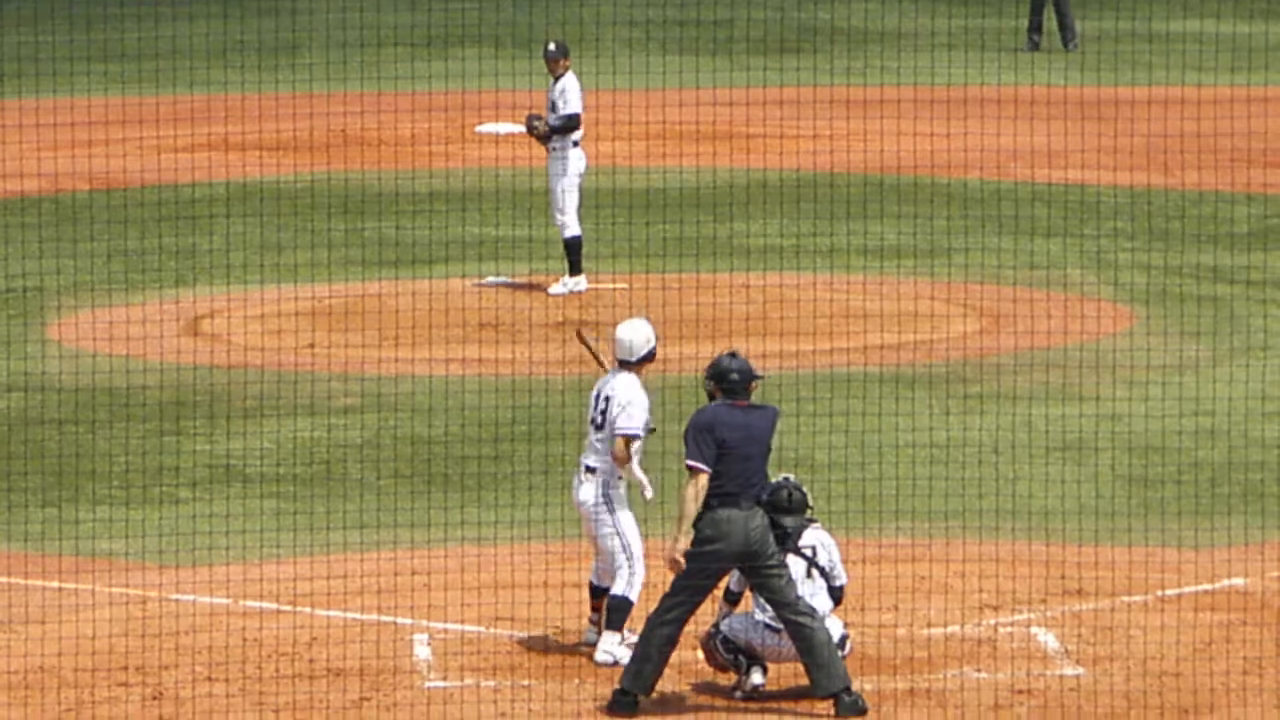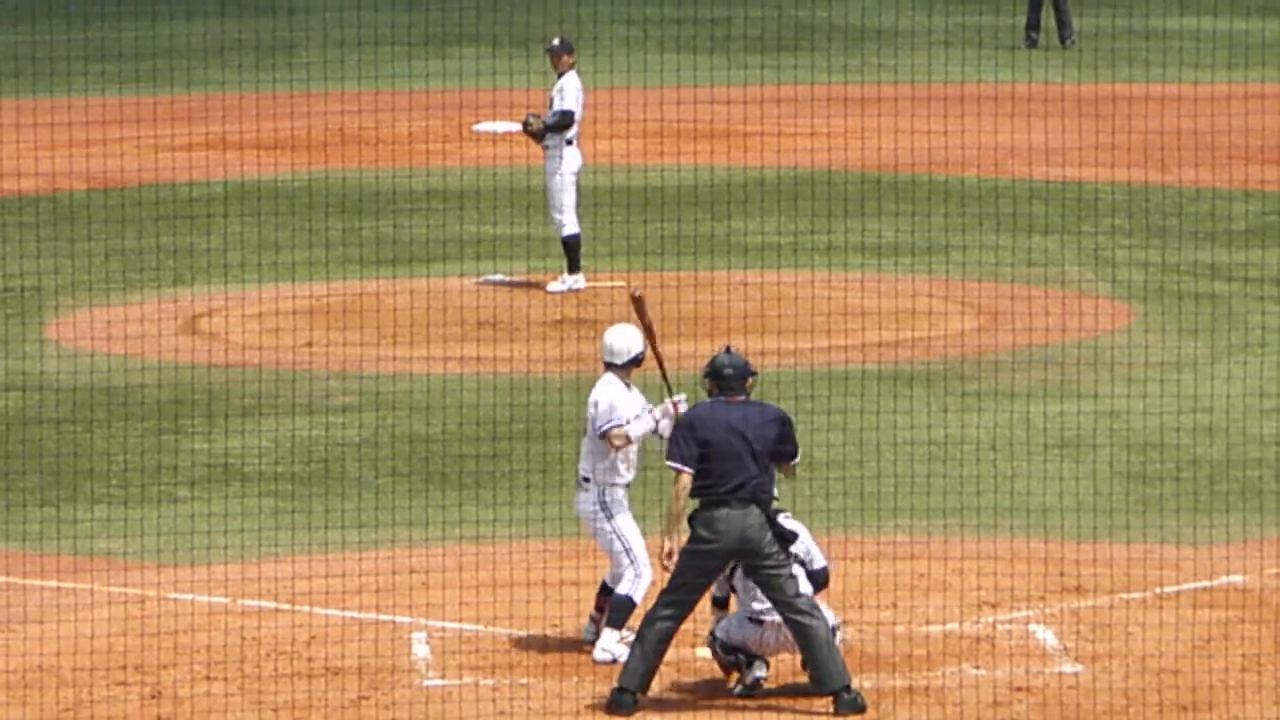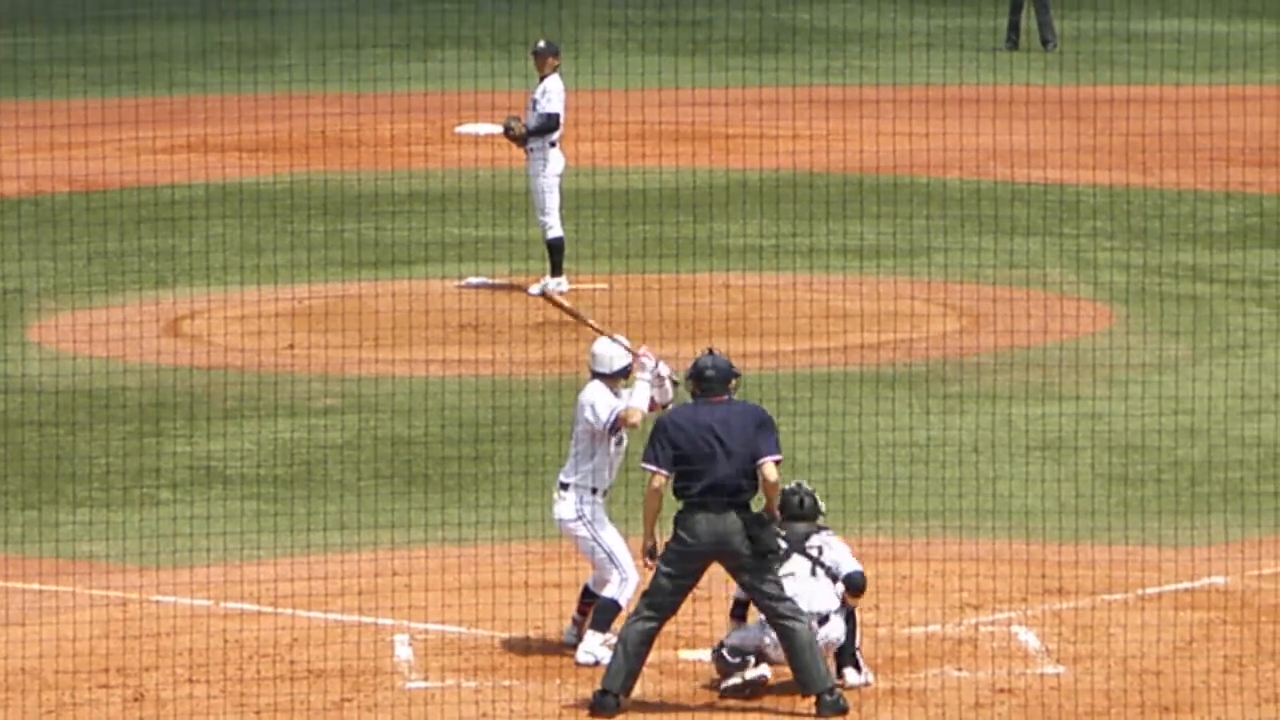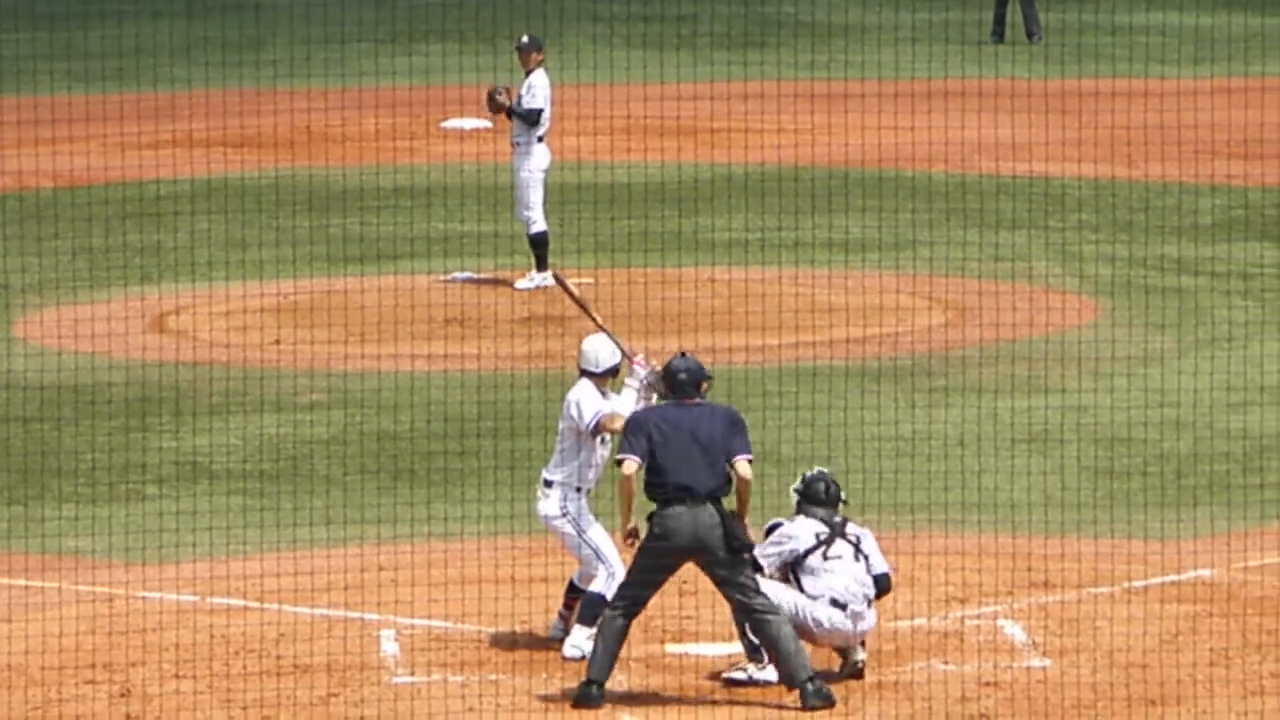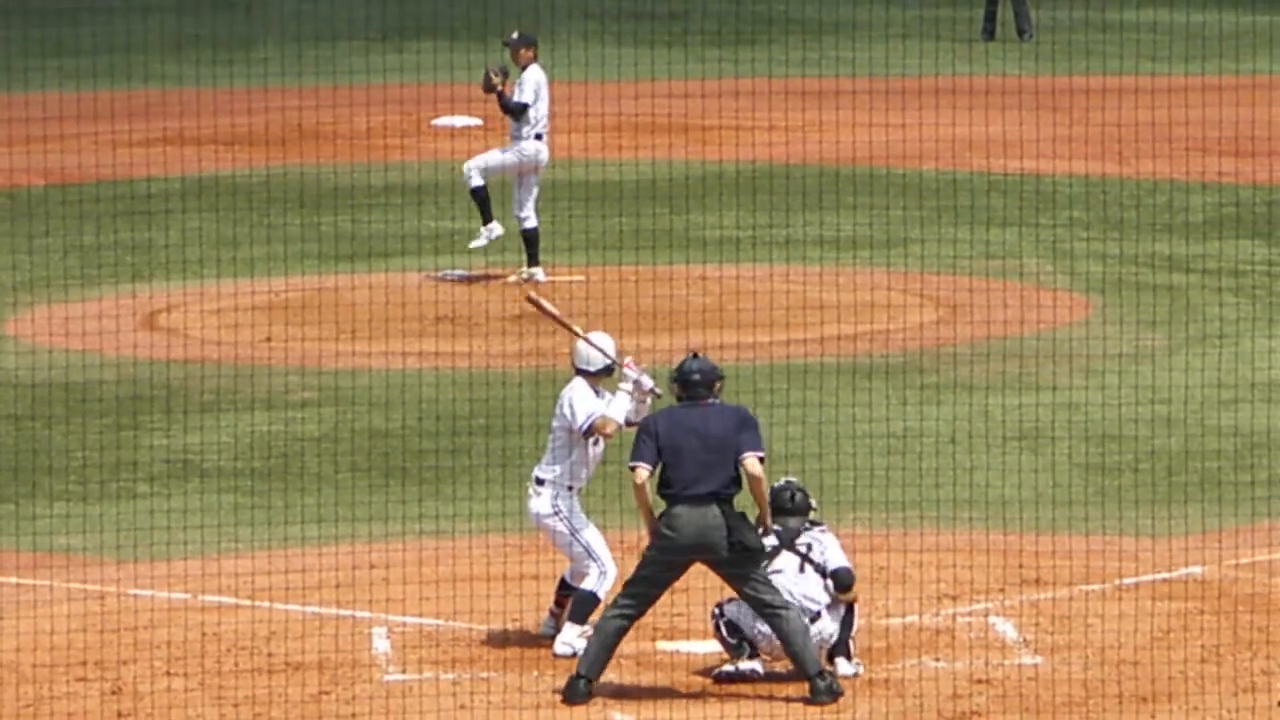
dt=0.7s
person 1, frame 1
left shoulder: (706, 419)
right shoulder: (768, 417)
left elbow: (699, 482)
left wrist: (681, 537)
left hip: (716, 526)
right hip: (757, 526)
left knee: (671, 613)
right knee: (797, 612)
person 1, frame 2
left shoulder: (695, 418)
right shoulder: (775, 418)
left elbow: (683, 483)
right elbow: (790, 470)
left wrist: (669, 538)
left hip: (711, 524)
right hip: (758, 523)
left knee: (666, 611)
right knee: (800, 610)
person 1, frame 3
left shoulder: (672, 421)
right shoulder: (756, 416)
left elbow: (656, 484)
right elbow: (770, 476)
left wrist: (648, 537)
right wrist: (771, 510)
left hip: (692, 527)
right hip: (740, 525)
left knee: (649, 612)
right knee: (785, 612)
person 1, frame 4
left shoulder: (644, 419)
right shoulder: (727, 417)
left elbow: (628, 471)
right elbow: (745, 475)
left wrist: (627, 520)
right wrist: (741, 514)
left hip: (667, 523)
right hip: (713, 521)
left knee: (622, 606)
right knee: (759, 607)
left ankle: (593, 685)
right ankle: (808, 685)
person 1, frame 5
left shoulder: (656, 422)
right shoulder: (739, 417)
left elbow: (640, 478)
right elbow: (755, 471)
left wrist: (652, 523)
right wrist: (765, 516)
left hip: (675, 524)
right hip: (723, 524)
left knee: (626, 606)
right knee: (773, 604)
left ankle: (582, 680)
right ankle: (819, 681)
person 2, frame 1
left shoulder: (607, 382)
right shoulder: (633, 393)
right elbow: (619, 452)
right wrist: (642, 482)
left hip: (588, 485)
right hip: (607, 489)
left knee: (606, 561)
right knee: (631, 568)
left ankle: (598, 628)
right ankle: (609, 645)
person 2, frame 2
left shoulder: (628, 391)
right shoulder: (608, 392)
left elbow: (658, 426)
right elbow: (618, 440)
left wrist: (672, 412)
right wrist: (657, 416)
left hip: (610, 494)
right hip: (602, 496)
left knee: (624, 565)
right knee: (638, 571)
left ankle: (596, 627)
right ankle: (607, 645)
person 2, frame 3
left shoulder: (614, 394)
right shoulder: (596, 396)
left elbow: (660, 402)
right elbow: (633, 419)
left wrist: (659, 377)
right wrist: (643, 377)
left hip: (585, 501)
right hip: (580, 503)
left knee: (609, 567)
right knee: (624, 575)
left ankle: (578, 630)
right ankle: (590, 647)
person 2, frame 4
left shoulder: (600, 396)
right shoulder: (583, 396)
right elbow: (615, 425)
left wrist: (644, 390)
right wrist: (632, 384)
left hip: (567, 498)
right hip: (563, 500)
left knee: (595, 561)
right knee: (610, 570)
left ankle: (565, 624)
right ankle: (577, 642)
person 2, frame 5
left shoulder: (596, 395)
right shoulder: (577, 394)
left elbow: (634, 419)
right elbow: (607, 428)
left wrist: (641, 393)
right wrist: (625, 387)
left hip: (559, 496)
right hip: (554, 498)
left knee: (586, 559)
right knee: (602, 568)
left ankle: (556, 621)
right ankle: (568, 639)
person 3, frame 1
left shoulder: (568, 85)
right shoulder: (557, 84)
left elbow: (574, 121)
left wrist: (548, 130)
right wrist: (545, 130)
left hip: (567, 157)
right hip: (560, 156)
left knee: (565, 217)
right knee: (568, 217)
left ankle: (574, 277)
right ankle: (576, 275)
person 3, frame 2
left shoulder: (568, 83)
right shoulder: (566, 82)
left elbow: (567, 119)
left wrist: (542, 128)
right wrist: (542, 130)
left hip: (562, 155)
right hip: (561, 153)
left knee: (563, 216)
right knee: (567, 215)
left ankle: (573, 275)
right ankle: (574, 274)
person 3, frame 3
left shoulder: (552, 85)
right shoulder: (544, 85)
left elbow: (552, 122)
left wrist: (526, 133)
right wrist: (524, 133)
left hip: (545, 157)
right hip: (539, 157)
left knee: (549, 218)
right knee: (548, 218)
left ankle: (557, 278)
right ankle: (555, 276)
person 3, frame 4
left shoulder: (537, 80)
right shoulder: (530, 80)
left elbow: (534, 118)
left wrist: (508, 108)
right wrist: (507, 108)
left hip: (531, 152)
right hip: (525, 152)
left knee: (533, 213)
right knee: (527, 213)
left ankle: (542, 273)
right ankle: (540, 270)
person 3, frame 5
left shoulder: (531, 76)
right shoulder: (534, 75)
left elbow: (517, 112)
right elbow: (509, 110)
left wrist: (499, 91)
right wrist: (502, 91)
left hip: (526, 147)
right hip: (534, 148)
left knee: (472, 169)
right knee: (525, 210)
left ankle: (490, 224)
right ankle: (534, 268)
person 4, frame 1
right shoulder: (821, 537)
left elbow: (732, 596)
right elbow: (837, 595)
left wrist: (718, 627)
left hip: (768, 640)
left knee: (717, 635)
right knee: (838, 634)
left ankle: (751, 670)
person 4, frame 2
right shoulder: (791, 526)
left elbow: (719, 600)
right elbow: (821, 578)
left wrist: (717, 636)
left hip: (757, 633)
left knee: (719, 637)
right knee: (828, 623)
left ankle: (751, 666)
person 4, frame 3
right shoulder: (829, 542)
left elbow: (740, 604)
right elbow: (857, 584)
left wrist: (736, 640)
right wrist: (848, 602)
left hip: (779, 640)
right hip: (827, 637)
left knee: (724, 652)
right knee: (843, 606)
left ankle: (751, 669)
right ankle: (852, 670)
person 4, frame 4
left shoulder: (796, 528)
right shoulder: (859, 533)
left elbow: (753, 567)
right elbow: (883, 585)
left hip: (824, 622)
right hip: (860, 626)
left ankle: (760, 665)
right ankle: (851, 651)
person 4, frame 5
right shoulder: (823, 537)
right elbow: (845, 581)
right wrist: (843, 596)
left hip: (772, 639)
right hip: (821, 637)
left knee: (722, 612)
right knee: (845, 602)
left ankle: (746, 659)
right ankle: (842, 659)
